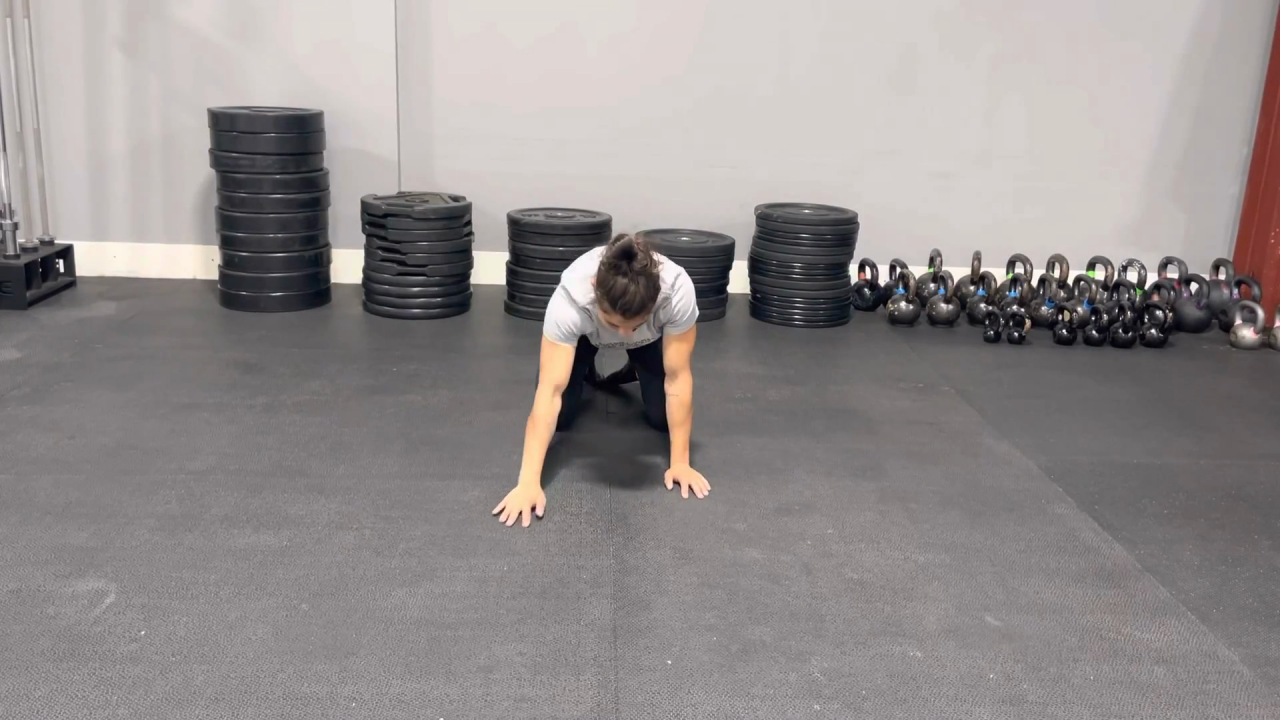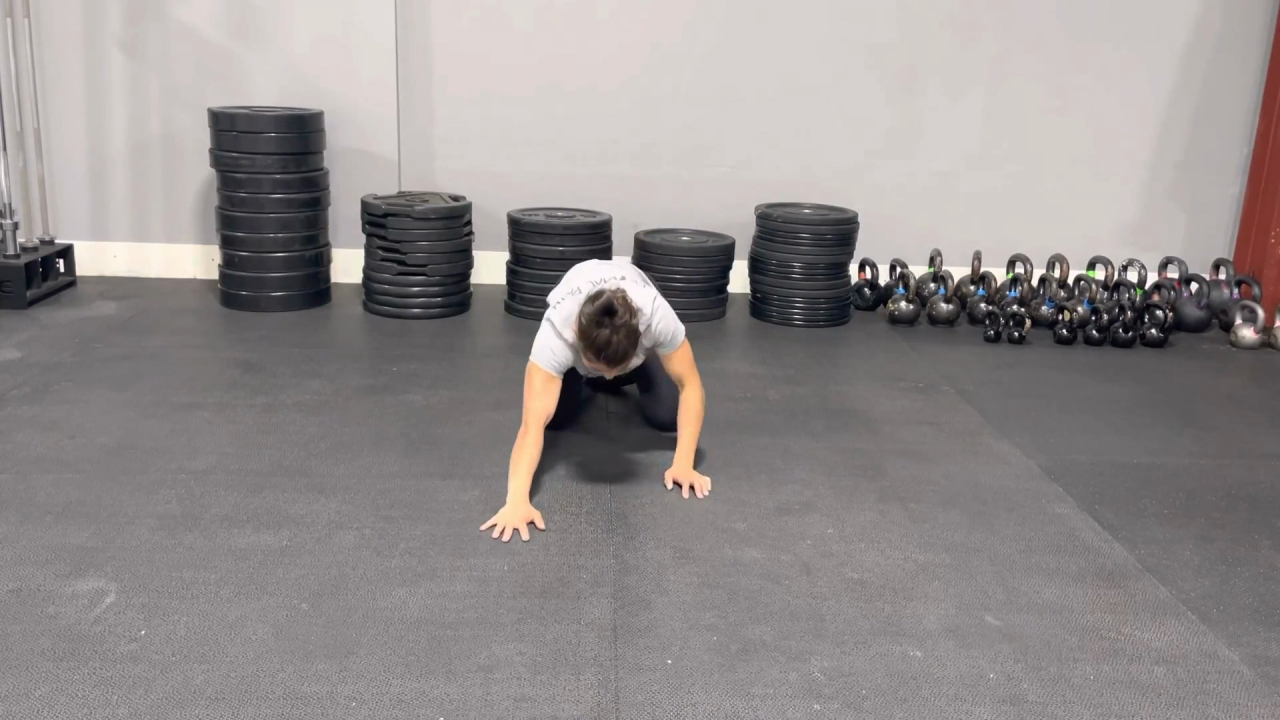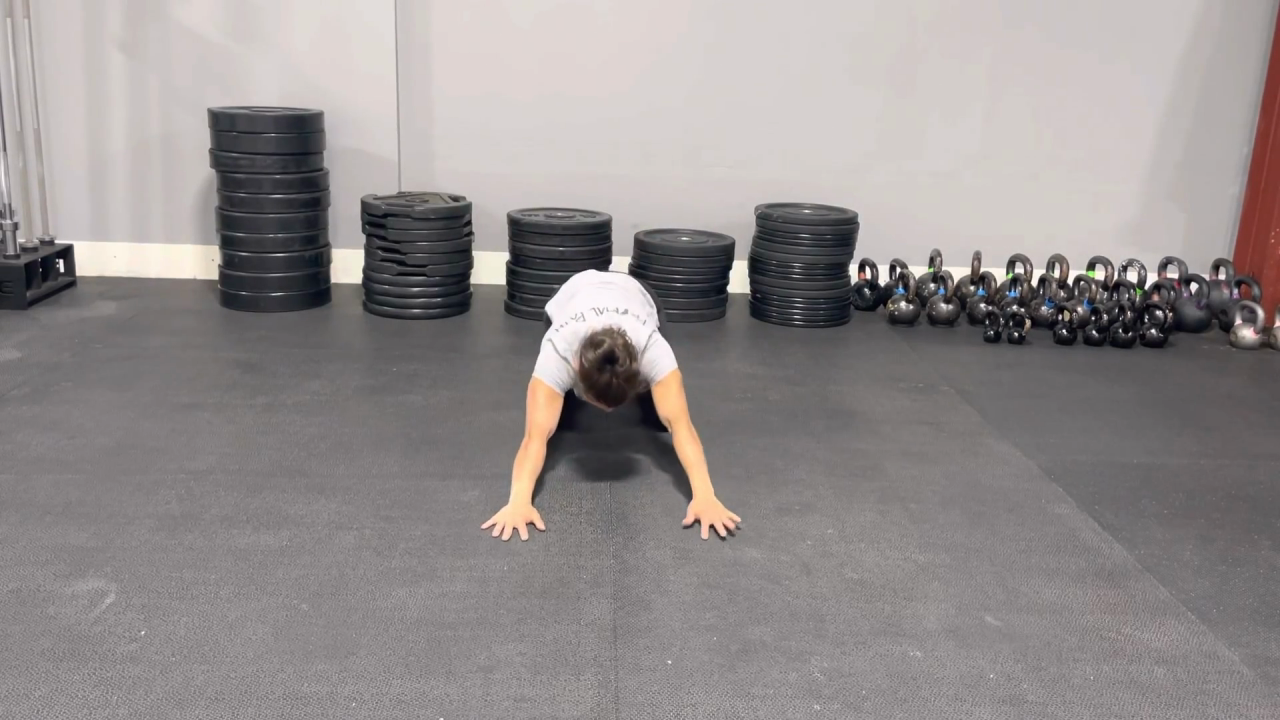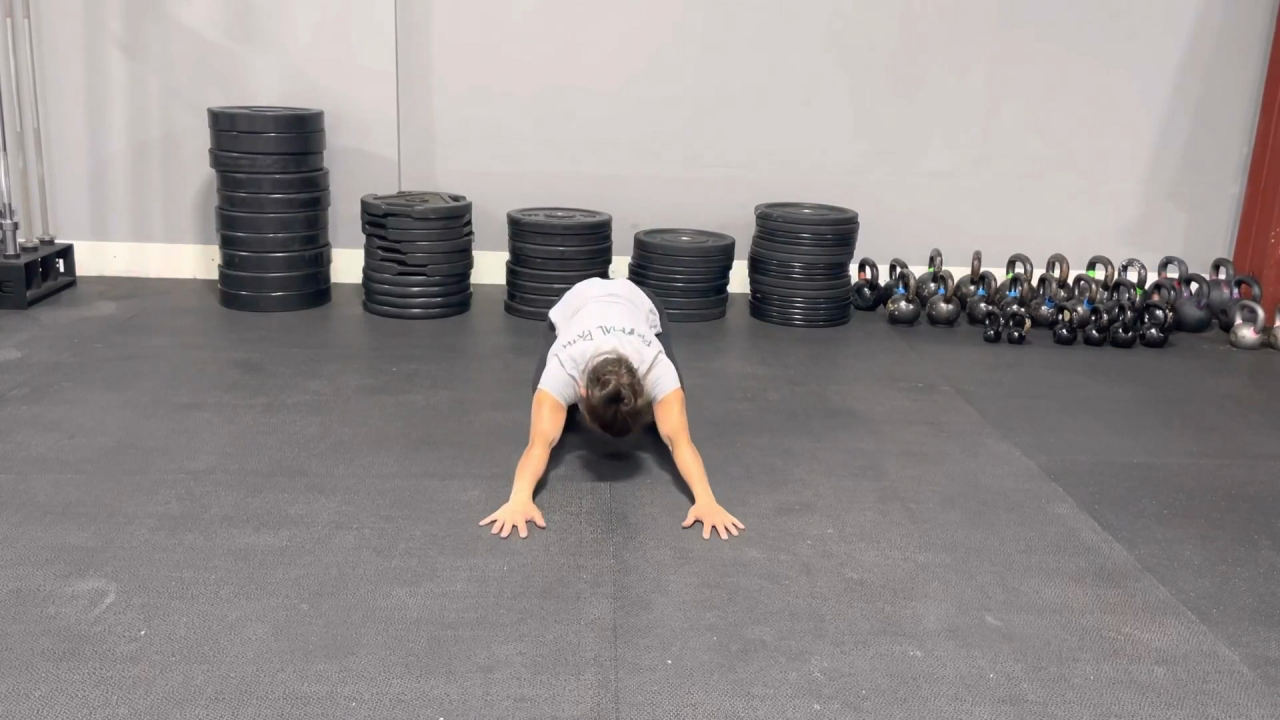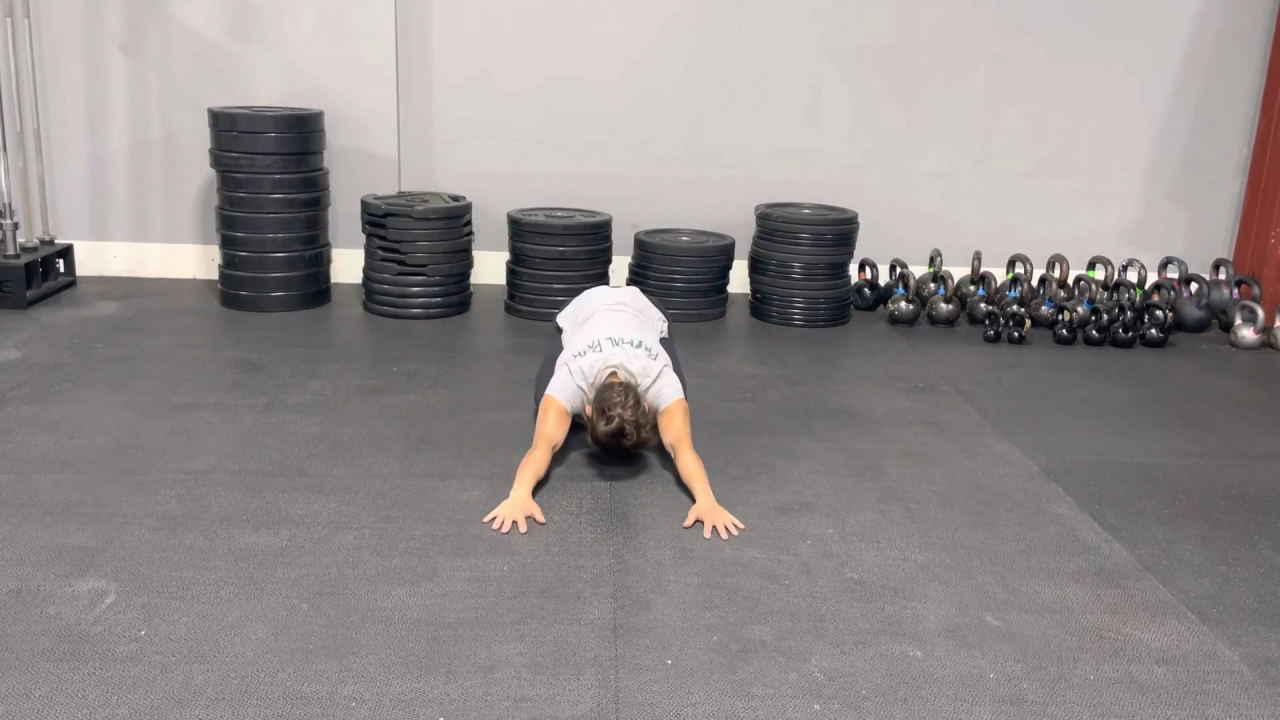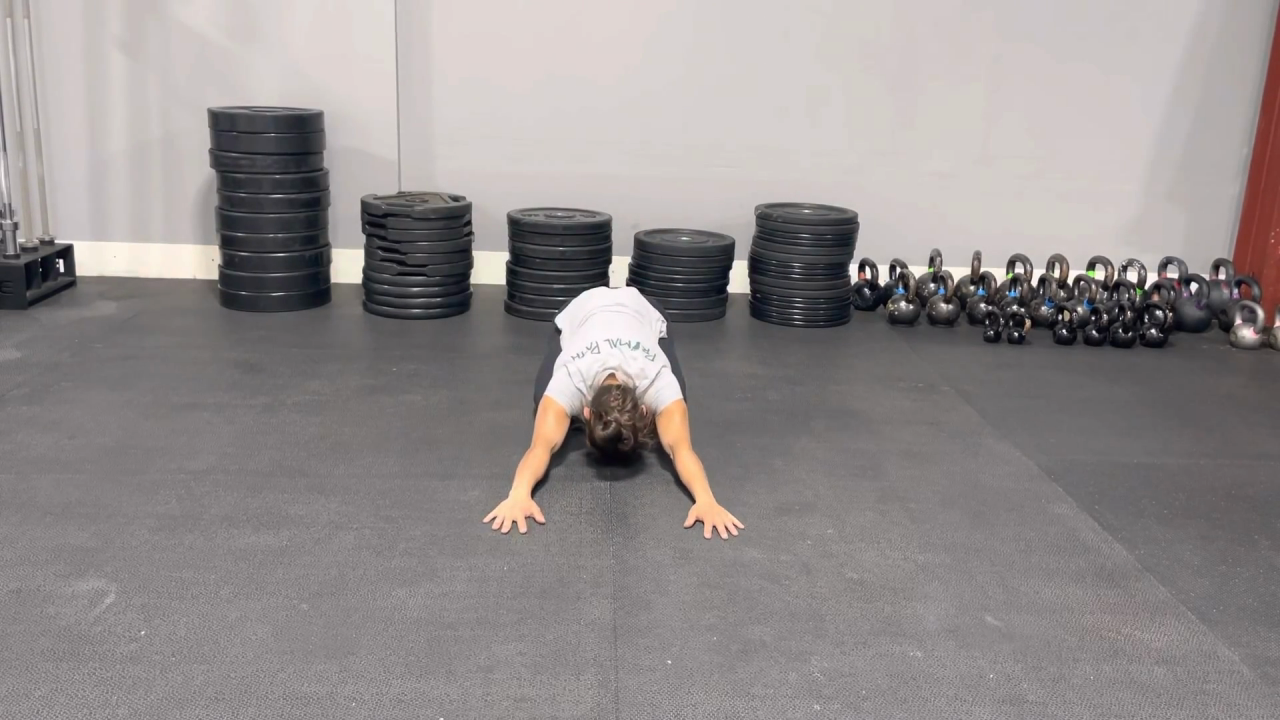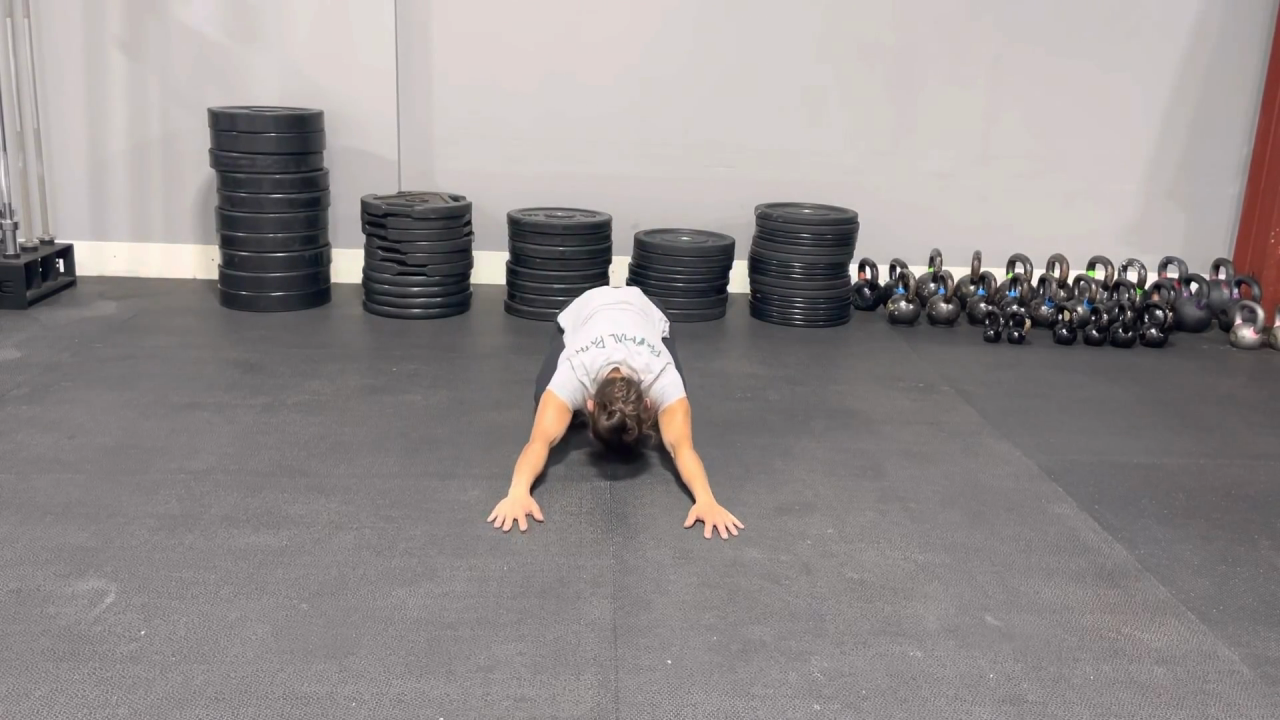
dt=0.4s
person 1, frame 1
left shoulder: (677, 290)
right shoulder: (570, 297)
left elbow: (677, 378)
right elbow: (550, 391)
left wrist: (680, 463)
right wrist: (528, 482)
right hip: (584, 330)
left knee: (662, 417)
right knee: (558, 418)
left ankle: (637, 369)
right ankle: (585, 373)
person 1, frame 2
left shoulder: (656, 315)
right shoulder: (557, 330)
left elbow: (690, 386)
right elbow: (533, 424)
left wrist: (683, 463)
right wrist: (516, 501)
right hip: (572, 304)
left knee: (665, 416)
right knee: (556, 416)
left ankle: (632, 375)
right ankle: (584, 376)
person 1, frame 3
left shoulder: (650, 346)
right shoulder: (558, 351)
left elbow: (680, 425)
right elbow: (536, 436)
left wrist: (705, 496)
right wrist: (519, 502)
left knee: (663, 415)
right knee: (554, 413)
right ankle: (568, 385)
person 1, frame 4
left shoulder: (655, 366)
right shoulder: (564, 367)
left elbow: (679, 440)
right elbow: (540, 443)
left wrist: (706, 501)
right wrist: (519, 499)
left hip: (640, 303)
right hip: (573, 304)
left knee: (667, 412)
right knee: (550, 410)
person 1, frame 5
left shoulder: (659, 379)
right shoulder: (572, 378)
left elbow: (681, 446)
right elbow: (543, 445)
left wrist: (706, 501)
right wrist: (519, 496)
left hip: (644, 311)
right hip: (581, 311)
left knee: (676, 410)
right knee: (548, 407)
person 1, frame 6
left shoulder: (657, 382)
right shoulder: (571, 380)
left elbow: (680, 447)
right elbow: (542, 446)
left wrist: (706, 501)
right wrist: (518, 496)
left hip: (644, 312)
right hip: (579, 312)
left knee: (674, 409)
right knee: (546, 407)
person 1, frame 7
left shoulder: (662, 377)
right shoulder: (574, 374)
left elbow: (681, 446)
right elbow: (540, 440)
left wrist: (706, 501)
right wrist: (518, 493)
left hip: (646, 312)
right hip: (580, 312)
left knee: (674, 411)
right knee: (547, 407)
